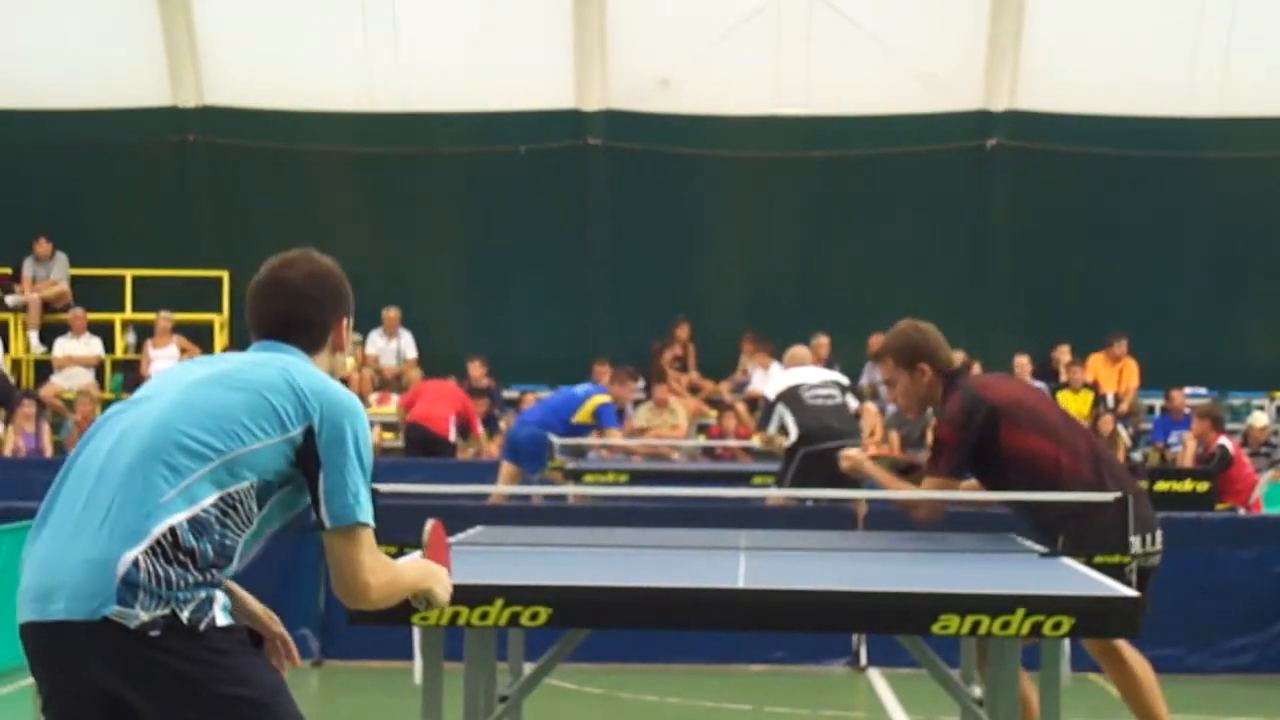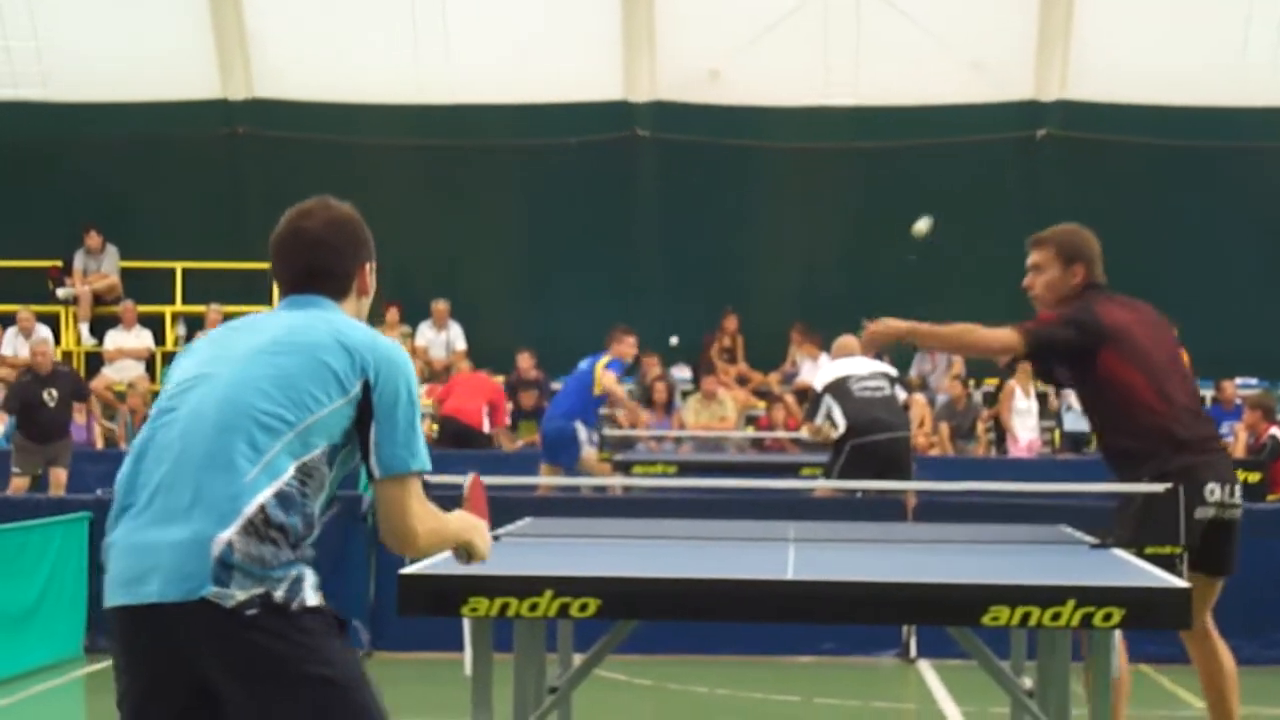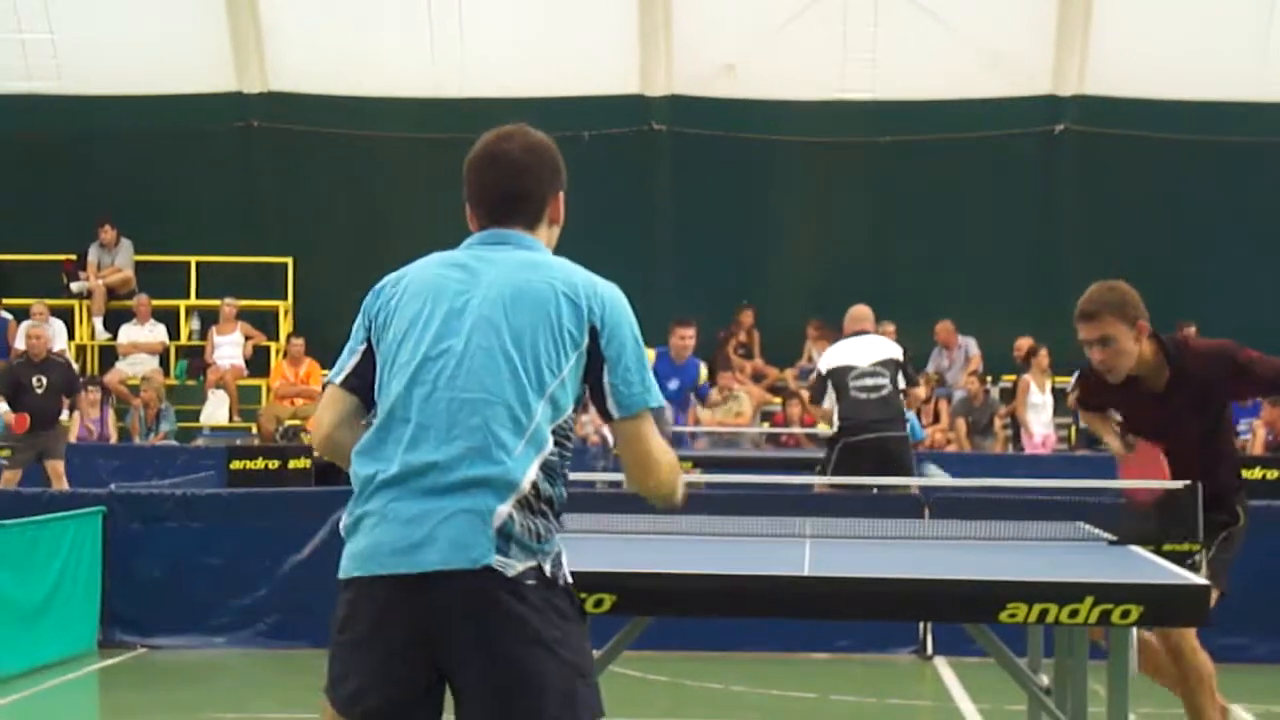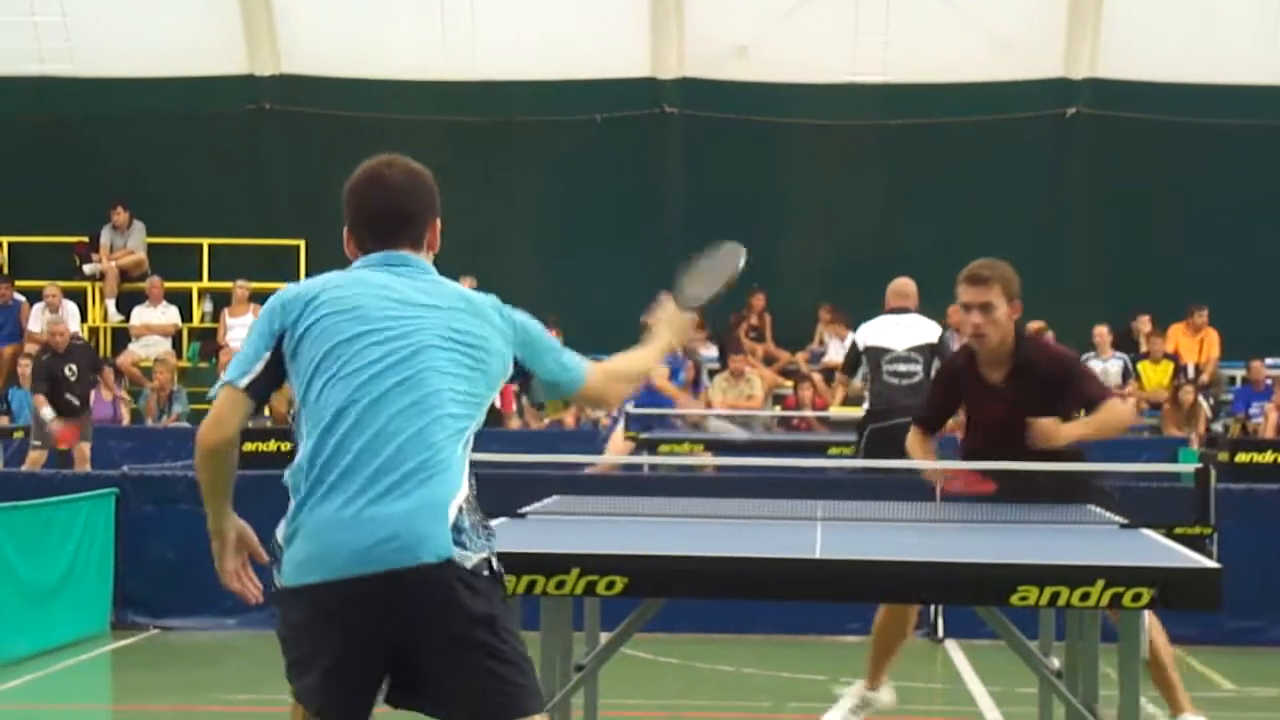
dt=0.7s
person 1, frame 1
left shoulder: (182, 372)
right shoulder: (328, 401)
right elbow: (358, 584)
left wrist: (238, 604)
right wrist: (422, 575)
left hip: (46, 603)
right hip: (145, 608)
person 1, frame 2
left shoulder: (206, 343)
right shoulder: (373, 353)
right elbow: (406, 530)
right wrist: (463, 529)
left hip: (135, 585)
right hip: (241, 585)
person 1, frame 3
left shoulder: (396, 287)
right shoulder: (590, 295)
left elbow: (327, 433)
right elbow: (646, 470)
right wrist: (674, 485)
left hip: (379, 556)
right hip: (501, 562)
person 1, frame 4
left shoulder: (294, 303)
right shoulder: (487, 318)
left elbow: (214, 439)
right elbow: (601, 386)
left wrist: (221, 526)
right wrist: (662, 341)
left hip: (317, 561)
right hip: (434, 557)
person 2, frame 1
left shoulder: (961, 407)
right shoulder: (992, 388)
left elbow: (925, 508)
left wrist: (867, 469)
right wrist: (957, 489)
left hip: (1093, 529)
right hip: (1129, 518)
right knee: (1105, 641)
person 2, frame 2
left shoulder: (1076, 320)
right shoulder: (1143, 315)
left elbow: (993, 342)
left wrist: (908, 330)
left hip: (1167, 484)
right hip: (1214, 477)
right knee: (1196, 621)
person 2, frame 3
left shoulder: (1212, 359)
right shoulder: (1098, 374)
right elbow: (1088, 409)
right wrist: (1114, 438)
left hip: (1214, 511)
right hip: (1155, 507)
left knee: (1173, 629)
person 2, frame 4
left shoulder: (1052, 361)
right shoulder: (953, 369)
left elbow: (1124, 413)
right elbow: (917, 436)
left wrist: (1072, 432)
left hip: (1063, 500)
right hip: (988, 499)
